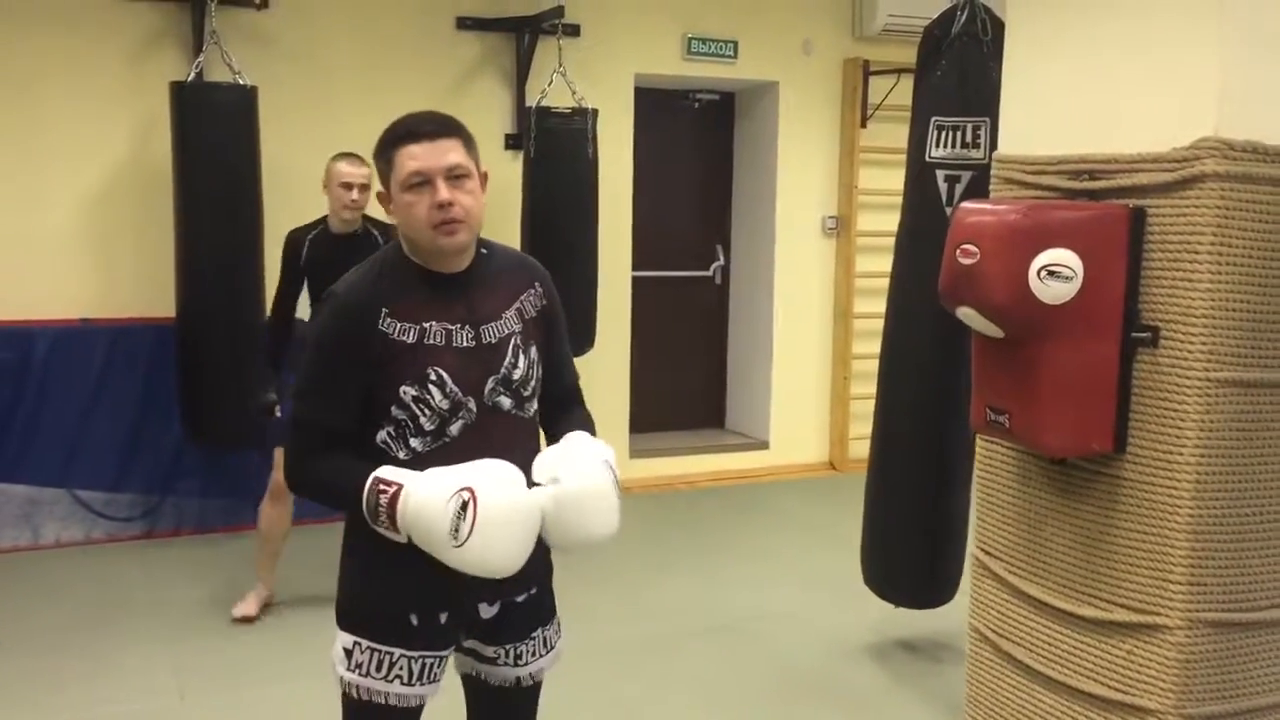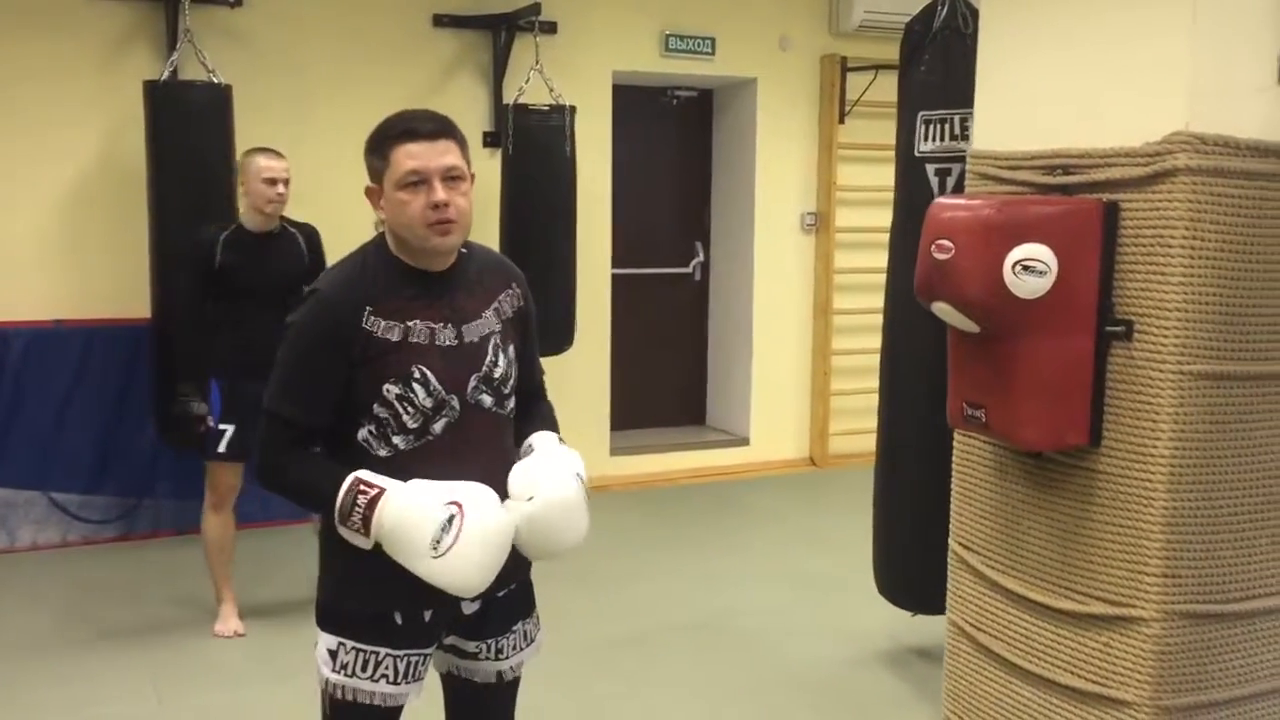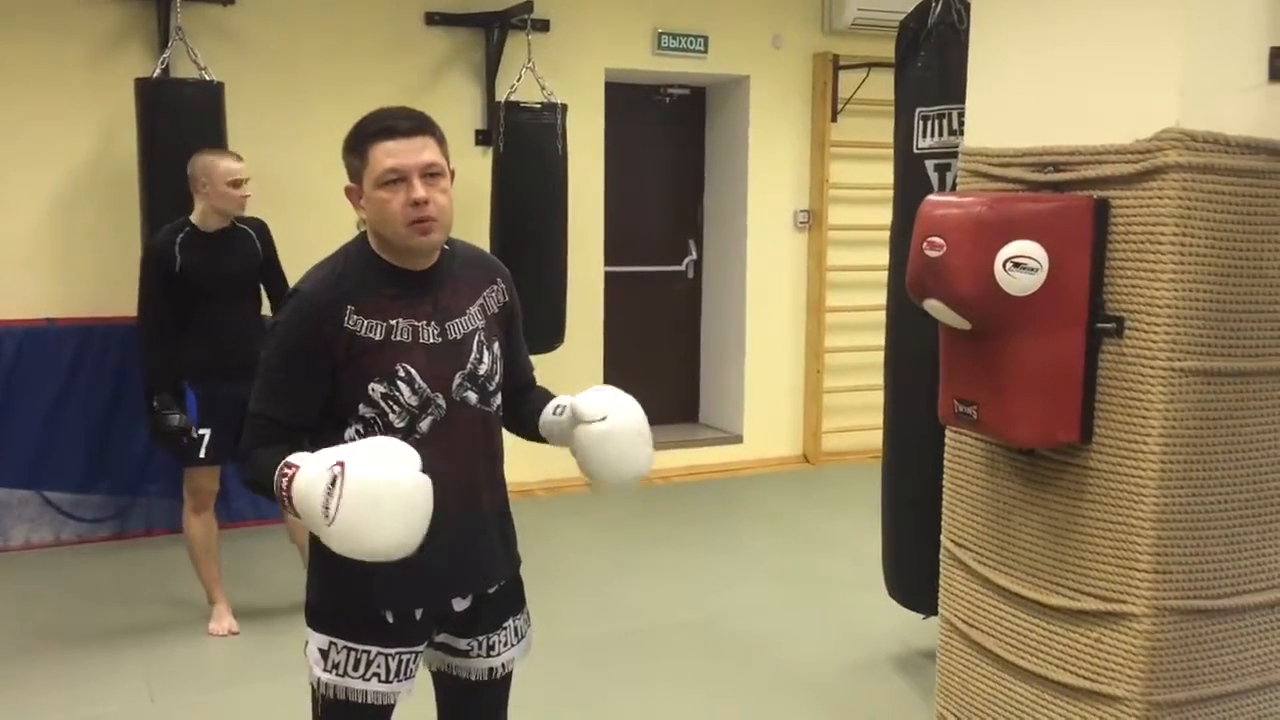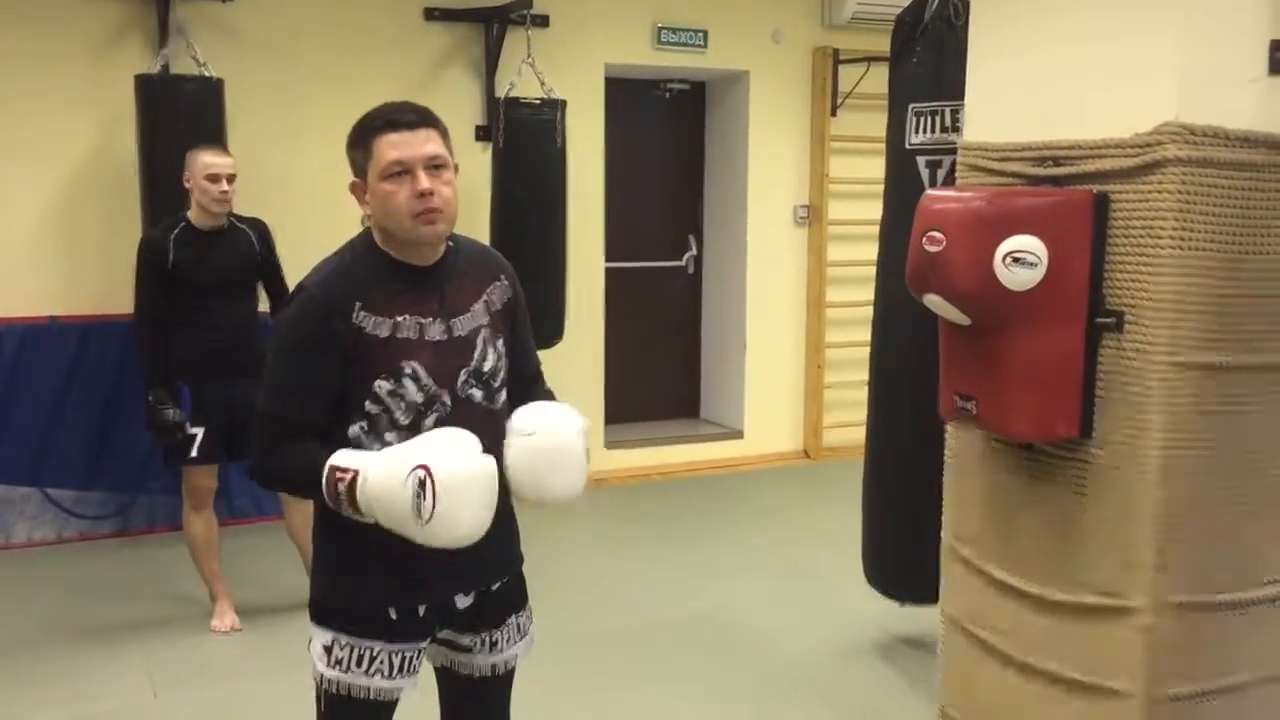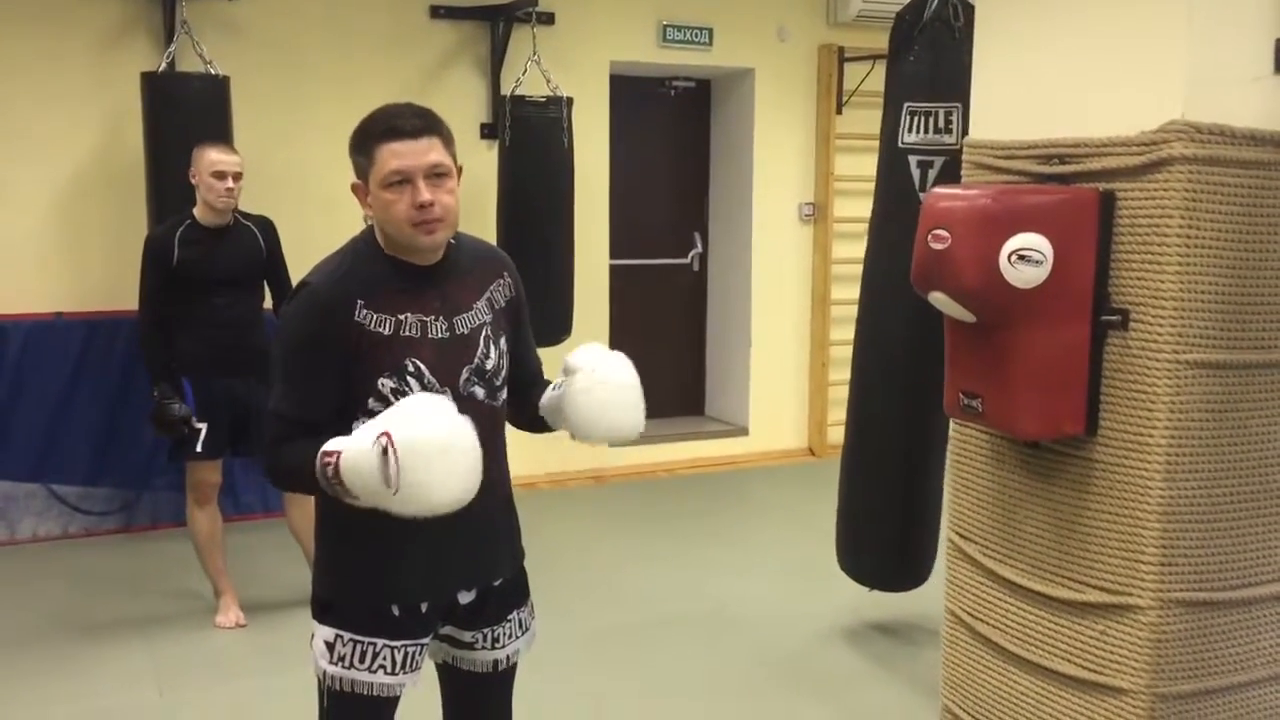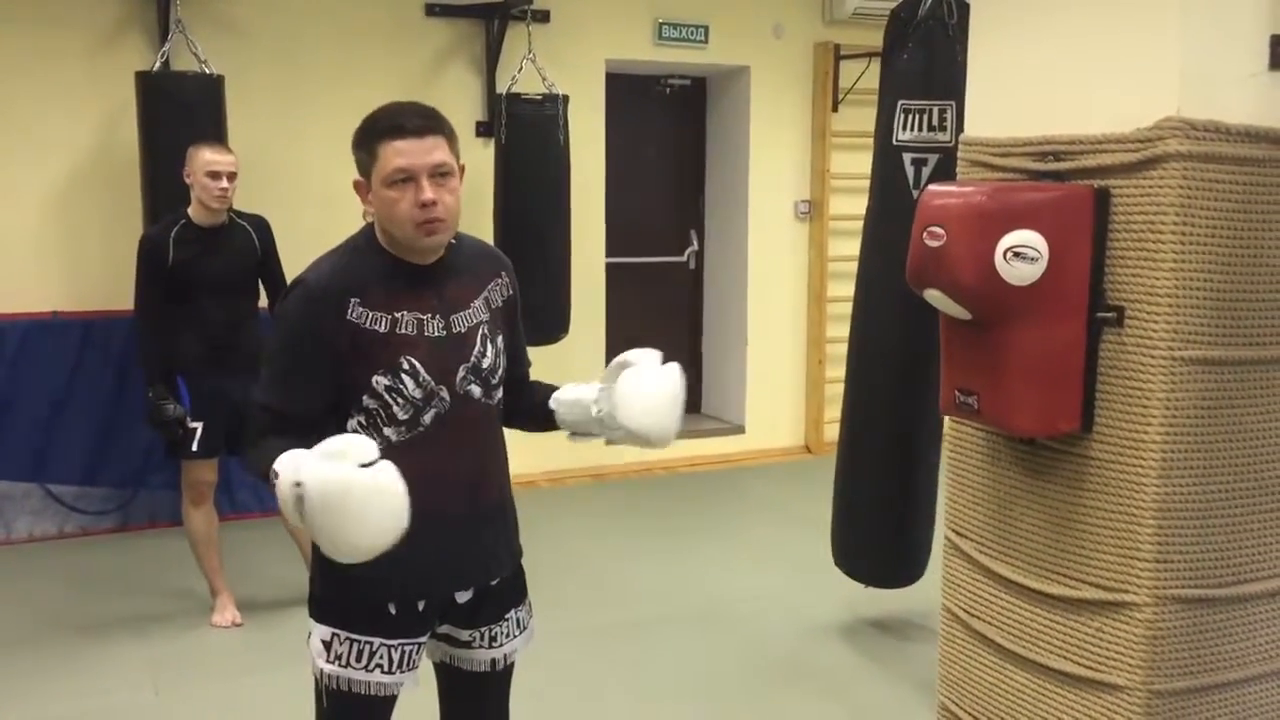
dt=0.5s
person 1, frame 1
left shoulder: (527, 282)
right shoulder: (357, 306)
left elbow: (562, 399)
right elbow: (307, 462)
left wrist: (581, 453)
right wrist: (402, 500)
left hip: (518, 570)
right hip: (396, 584)
person 1, frame 2
left shoulder: (503, 282)
right shoulder: (339, 303)
right elbow: (278, 457)
left wrist: (547, 453)
right wrist: (380, 507)
left hip: (494, 571)
right hip: (375, 587)
person 1, frame 3
left shoulder: (487, 278)
right shoulder: (322, 302)
right elbow: (263, 450)
left wrist: (568, 418)
right wrist: (307, 483)
left hip: (483, 568)
right hip: (366, 585)
person 1, frame 4
left shoulder: (491, 273)
right shoulder: (328, 297)
left elbow: (527, 390)
right elbow: (273, 455)
left wrist: (547, 426)
right wrist: (370, 486)
left hip: (487, 564)
right hip: (369, 583)
person 1, frame 5
left shoulder: (495, 272)
right shoulder: (328, 297)
right elbow: (284, 453)
left wrist: (568, 400)
right wrist: (356, 462)
left hip: (488, 561)
right hip: (370, 574)
person 1, frame 6
left shoulder: (491, 271)
right shoulder: (326, 294)
right elbow: (269, 439)
left wrist: (597, 406)
right wrist: (300, 481)
left hip: (490, 566)
right hip: (369, 576)
person 2, frame 1
left shoulder: (388, 240)
right shoulder: (302, 241)
right elbow: (283, 309)
right wrist: (272, 373)
right knee: (282, 480)
right ankle: (262, 586)
person 2, frame 2
left shoulder: (304, 239)
right shoulder: (213, 244)
right elbow: (195, 319)
right wrist: (192, 385)
right hip: (230, 382)
right knee: (220, 490)
right ankle: (226, 604)
person 2, frame 3
left shoulder: (255, 234)
right shoulder: (167, 247)
left elbow: (282, 300)
right elbow: (152, 327)
right wrist: (161, 396)
left hip: (260, 378)
right hip: (200, 386)
right knee: (200, 493)
right ankle: (218, 604)
person 2, frame 4
left shoulder: (253, 233)
right shoulder: (161, 244)
left elbow: (280, 301)
right elbow: (148, 324)
right wrist: (157, 392)
left hip: (255, 377)
right hip: (194, 383)
right knee: (198, 491)
right ankle: (221, 600)
person 2, frame 5
left shoulder: (260, 231)
right shoulder: (167, 241)
left elbow: (284, 299)
right elbow: (152, 320)
right wrist: (162, 388)
left hip: (259, 373)
right hip: (198, 379)
right knee: (203, 486)
right ankle: (225, 596)
person 2, frame 6
left shoulder: (255, 230)
right shoulder: (161, 241)
left elbow: (280, 298)
right elbow: (147, 321)
right wrist: (157, 388)
left hip: (254, 372)
right hip: (194, 378)
right knee: (198, 484)
right ankle: (221, 595)
